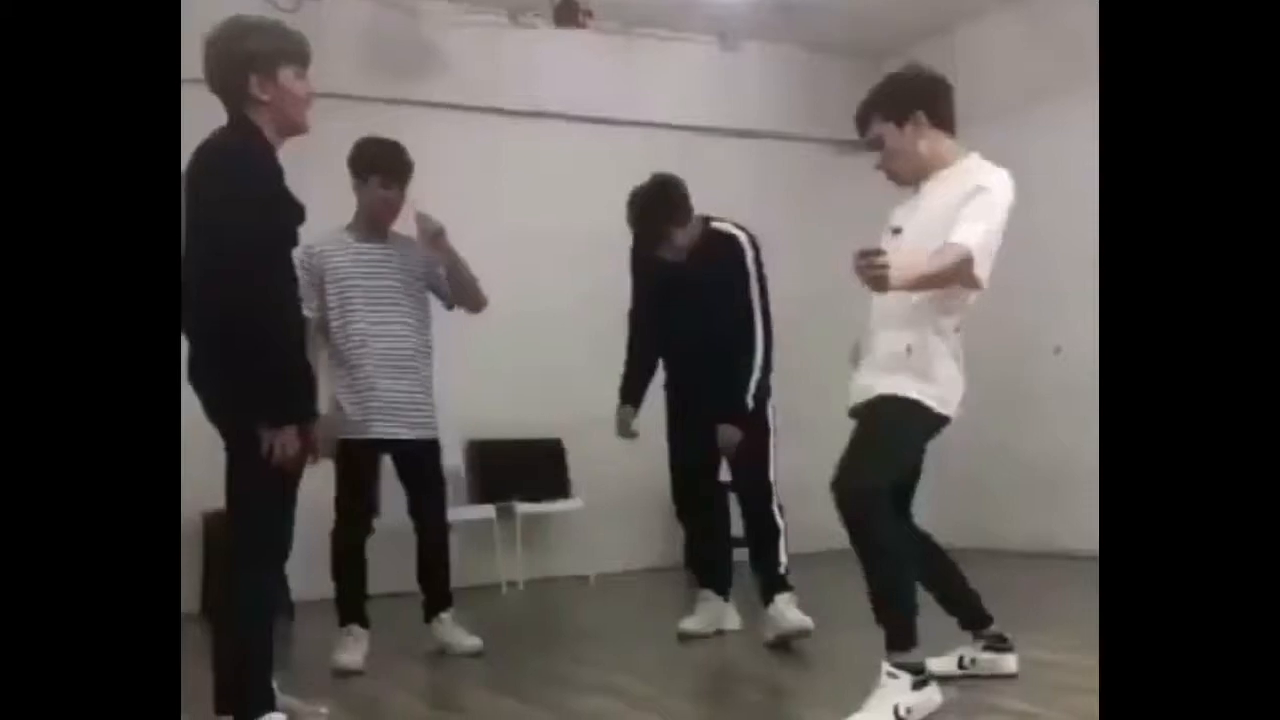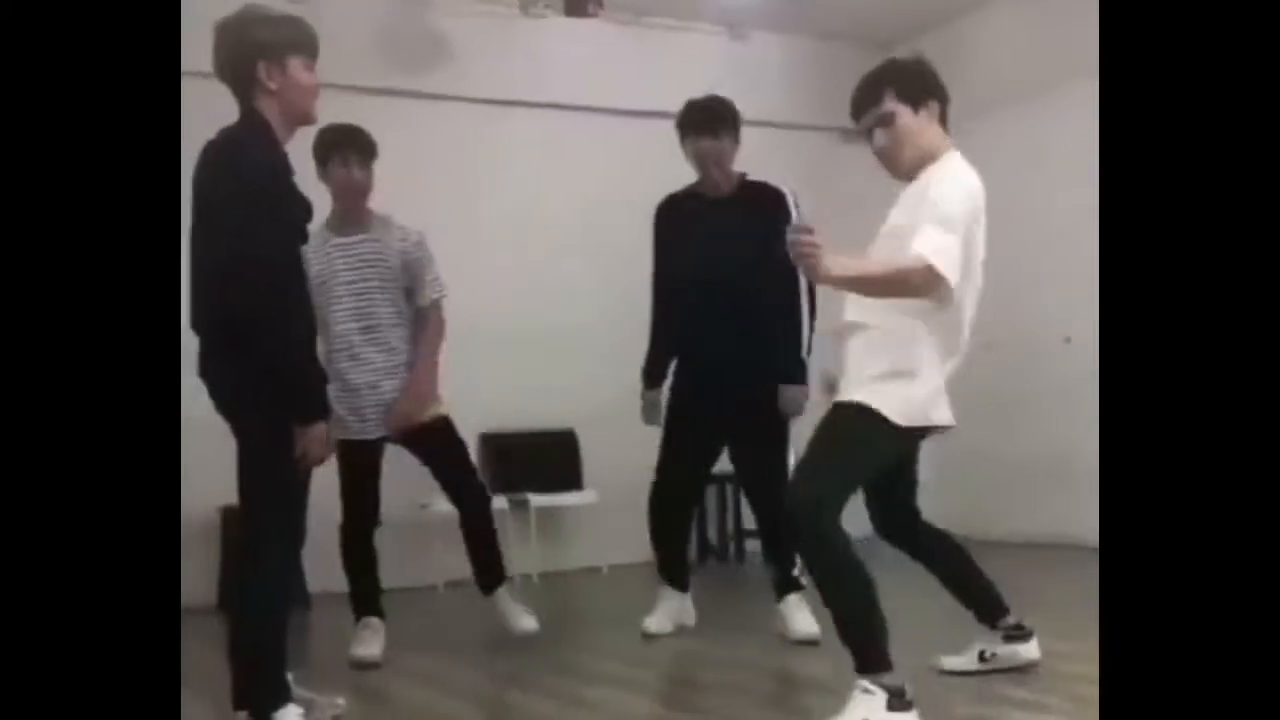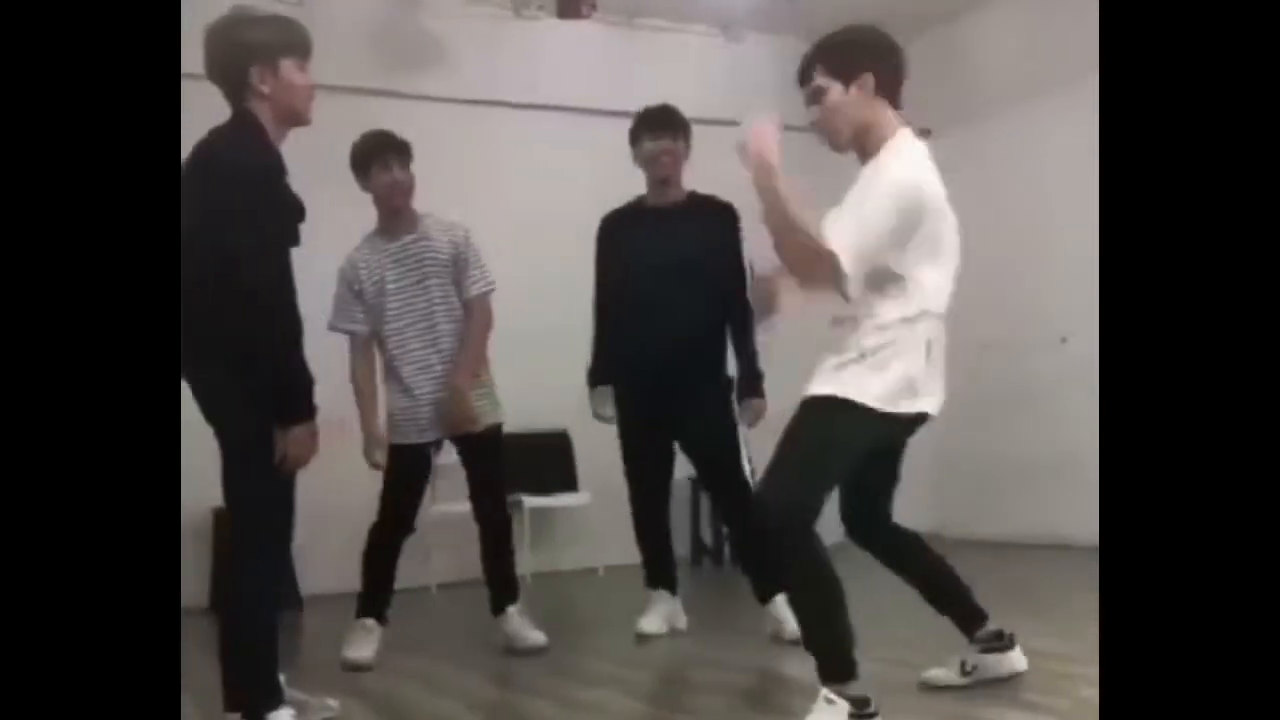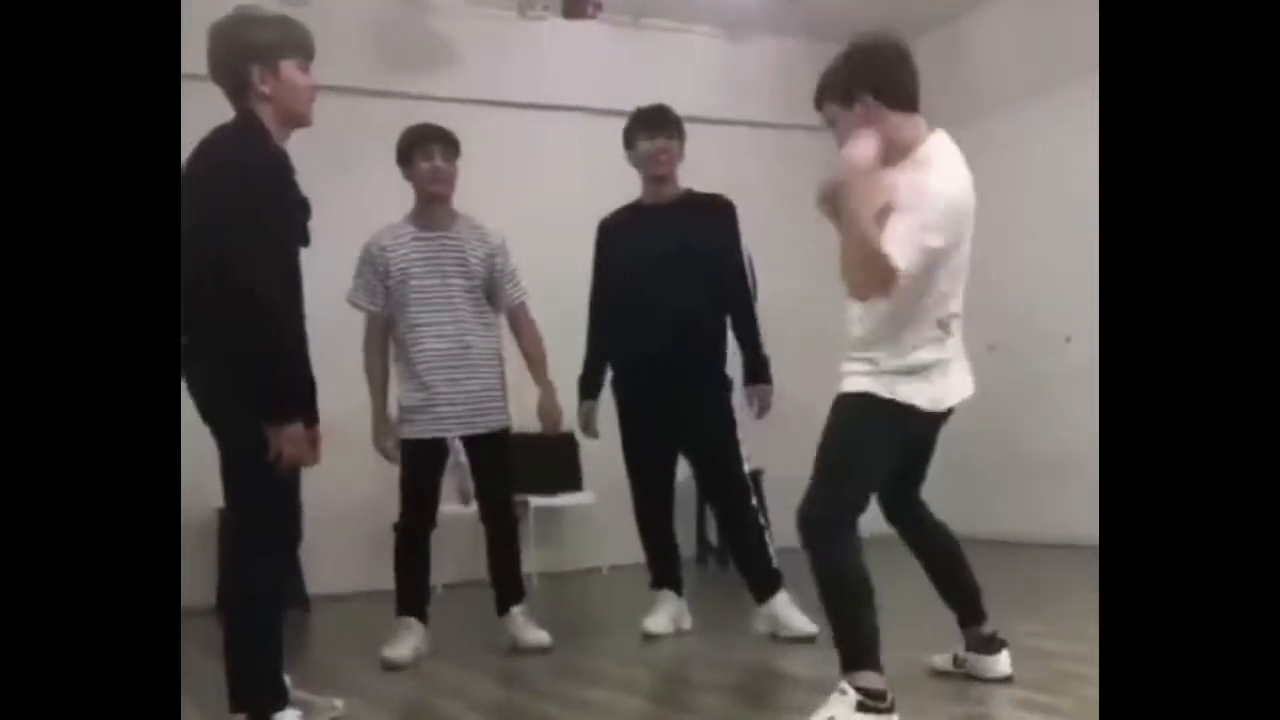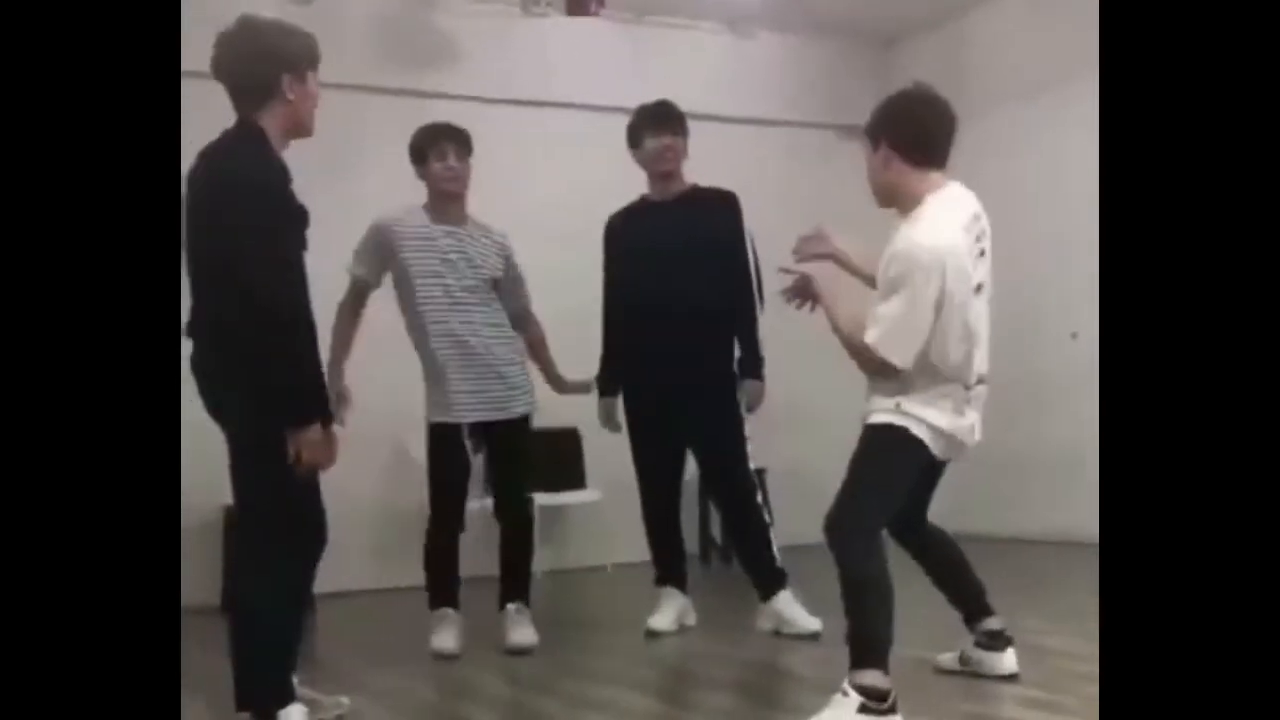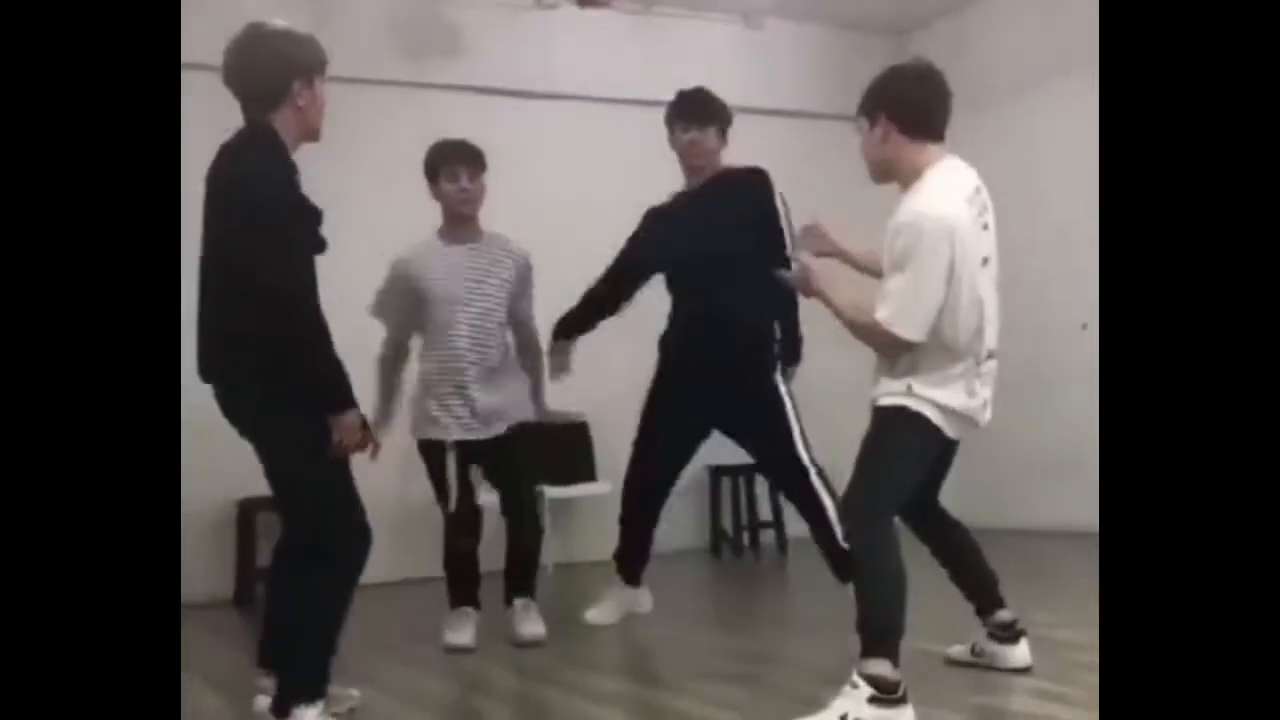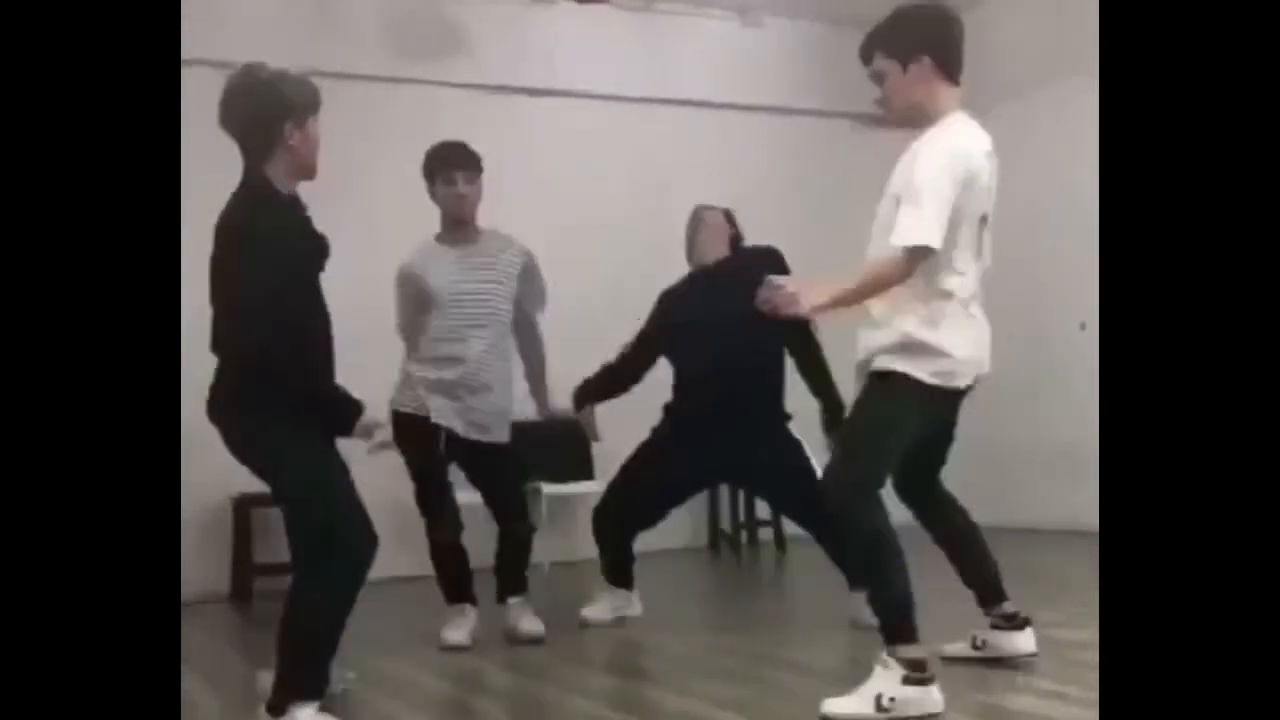
dt=0.5s
person 1, frame 1
left shoulder: (231, 162)
right shoulder: (241, 165)
right elbow: (250, 293)
left wrist: (295, 402)
right wrist: (281, 408)
left hip: (249, 381)
right hip: (253, 386)
left knee: (259, 542)
right knee: (259, 544)
person 1, frame 2
left shoulder: (240, 157)
right shoulder: (251, 160)
right elbow: (270, 293)
left wrist: (305, 398)
right wrist: (308, 406)
left hip: (254, 372)
right hip: (263, 379)
left knee: (270, 535)
right knee: (272, 538)
person 1, frame 3
left shoulder: (230, 157)
right shoulder: (243, 161)
right elbow: (259, 295)
left wrist: (290, 399)
right wrist: (292, 407)
left hip: (236, 373)
right hip: (246, 380)
left knee: (261, 536)
right knee: (260, 538)
person 1, frame 4
left shoulder: (235, 158)
right shoulder: (248, 161)
right elbow: (262, 295)
left wrist: (291, 403)
right wrist: (286, 408)
left hip: (237, 375)
right hip: (244, 381)
left knee: (265, 536)
right knee: (264, 540)
person 1, frame 5
left shoulder: (234, 165)
right shoulder: (248, 171)
right elbow: (274, 302)
left wrist: (308, 404)
right wrist: (306, 412)
left hip: (248, 379)
right hip: (257, 385)
left knee: (286, 534)
right knee: (281, 537)
person 1, frame 6
left shoulder: (245, 165)
right shoulder: (261, 172)
right elbow: (288, 300)
left wrist: (334, 398)
right wrist: (337, 402)
left hip: (263, 377)
right hip: (271, 381)
left knee: (310, 530)
right knee: (340, 535)
person 1, frame 7
left shoulder: (260, 212)
right shoulder: (265, 221)
right elbow: (276, 341)
left wrist: (336, 409)
right wrist: (347, 414)
left hip: (274, 408)
right hip: (271, 414)
left knee: (329, 536)
right knee: (344, 542)
person 2, frame 1
left shoulder: (985, 182)
right shoulder: (915, 201)
left elbow: (966, 265)
left wrist: (902, 277)
left hip: (917, 381)
right hip: (884, 381)
left knee: (857, 492)
right knee: (892, 518)
right ankle: (989, 640)
person 2, frame 2
left shoulder: (954, 183)
right shoulder: (925, 192)
left elbow: (927, 275)
left wrist: (835, 271)
left hip: (894, 390)
right hip: (885, 387)
left knee: (807, 508)
right knee: (898, 520)
right ankle: (1009, 630)
person 2, frame 3
left shoulder: (900, 173)
right shoulder: (886, 170)
left elbow: (816, 267)
left wrist: (766, 172)
left hip: (877, 382)
right hip: (868, 380)
left knee: (779, 510)
right knee: (870, 524)
right ankle: (990, 641)
person 2, frame 4
left shoulder: (938, 185)
right shoulder: (921, 157)
left elbow: (866, 277)
right elbow: (876, 250)
left wrist: (860, 179)
right wrist: (847, 198)
left hip: (891, 381)
right hip: (915, 379)
left knee: (825, 521)
right knee: (903, 506)
right ankle: (983, 642)
person 2, frame 5
left shoulder: (923, 243)
right shoulder: (962, 206)
left elbow: (879, 359)
left wrist: (824, 299)
right wrist: (841, 259)
left hip: (916, 412)
right hip: (948, 403)
left knee: (851, 529)
right knee: (906, 521)
right ankle: (992, 640)
person 2, frame 6
left shoulder: (923, 214)
right shoulder: (960, 182)
left elbow: (892, 335)
left wrist: (823, 290)
right wrist: (840, 252)
left hip: (925, 392)
right hip: (953, 385)
left knee: (864, 514)
right knee: (918, 505)
right ankle: (1003, 631)
person 2, frame 7
left shoulder: (942, 150)
right shoulder: (963, 141)
left elbow: (910, 257)
left wrist: (814, 301)
left hip: (920, 353)
right hip: (942, 351)
left knee: (847, 490)
right knee: (919, 486)
right ankle: (1006, 622)
person 3, frame 1
left shoulder: (418, 254)
right shoulder: (319, 256)
left elbow: (475, 303)
left wrist: (444, 246)
left hip: (416, 415)
right hip: (354, 415)
left knee: (432, 519)
right knee: (352, 523)
left ankle: (439, 614)
right ankle: (353, 627)
person 3, frame 2
left shoulder: (406, 241)
right shoulder: (307, 255)
left elbow: (433, 321)
left wrist: (415, 390)
left hip: (414, 400)
right hip: (351, 410)
left knee: (471, 493)
right knee: (358, 519)
left ankle: (498, 590)
right ankle: (369, 619)
person 3, frame 3
left shoulder: (453, 238)
right shoulder: (358, 265)
left elbow: (481, 314)
right elbow: (361, 351)
left wrist: (460, 384)
right wrist: (370, 424)
left hip: (472, 402)
right hip: (408, 415)
left knee: (493, 512)
right knee: (392, 520)
left ankle: (508, 610)
right ankle: (369, 621)
person 3, frame 4
left shoulder: (488, 242)
right shoulder: (383, 248)
left elbow: (519, 316)
right elbow: (377, 334)
left wrist: (546, 388)
right wrist: (378, 409)
left hip: (485, 405)
right hip: (419, 410)
left knee: (500, 512)
right knee: (415, 519)
left ankle: (514, 611)
right ankle: (411, 622)
person 3, frame 5
left shoulder: (493, 243)
right shoulder: (391, 232)
left elbow: (521, 315)
right elbow: (355, 297)
left wrist: (554, 377)
right wrist: (335, 371)
left hip: (506, 395)
right hip: (446, 399)
left knee: (515, 507)
right knee: (446, 511)
left ankle: (516, 606)
right ankle: (446, 612)
person 3, frame 6
left shoulder: (513, 258)
right shoulder: (412, 263)
right elbow: (397, 342)
left wrist: (537, 400)
right wrist: (381, 415)
left hip: (503, 412)
right hip: (444, 413)
left knee: (526, 514)
right knee: (461, 523)
left ankle: (523, 603)
right ankle: (462, 610)
person 3, frame 7
left shoulder: (517, 257)
right shoulder: (417, 266)
left elbow: (528, 333)
right elbow: (415, 343)
left wrist: (545, 403)
right wrist: (403, 402)
left hip: (488, 415)
right hip: (425, 409)
left knee: (516, 517)
right knee: (442, 519)
left ankle: (515, 602)
right ankle: (461, 607)
person 4, frame 1
left shoulder: (735, 246)
right shoulder: (646, 253)
left elbow: (758, 335)
right elbow: (644, 327)
left wrist: (738, 411)
right wrist: (630, 396)
left hip: (741, 390)
right hip: (685, 391)
left knee: (756, 489)
right knee: (693, 494)
left ankle: (779, 600)
right ankle: (715, 597)
person 4, frame 2
left shoulder: (770, 205)
right shoulder: (672, 213)
left elbow: (796, 292)
right elbow: (665, 301)
left wrist: (795, 371)
right wrist: (653, 376)
left hip: (759, 376)
right hip: (696, 378)
left knee: (772, 489)
right knee: (671, 489)
left ankle: (790, 596)
right ankle: (674, 593)
person 4, frame 3
left shoulder: (717, 218)
right shoulder: (617, 227)
left elbow: (737, 305)
right elbow: (607, 311)
left wrist: (751, 380)
right wrist: (601, 378)
left hip: (704, 383)
right hip: (639, 386)
left knee: (733, 489)
right knee: (647, 496)
left ankle: (774, 596)
right ankle: (663, 595)
person 4, frame 4
left shoulder: (715, 213)
right shoulder: (615, 229)
left elbow: (738, 297)
right elbow: (602, 313)
left wrist: (757, 367)
right wrist: (589, 386)
left hip: (702, 379)
right hip: (638, 384)
left knee: (729, 487)
right knee: (651, 494)
left ankle: (771, 597)
right ankle: (669, 595)
person 4, frame 5
left shoulder: (720, 208)
right shoulder: (622, 226)
left elbow: (743, 292)
right elbow: (614, 311)
left wrist: (751, 365)
right wrist: (608, 384)
left hip: (710, 376)
right hip: (647, 383)
left knee: (735, 485)
right knee: (658, 491)
left ankle: (774, 594)
right ankle: (673, 593)
person 4, frame 6
left shoulder: (753, 187)
right shoulder: (661, 220)
left elbow: (782, 270)
right elbow: (616, 284)
left wrist: (788, 348)
right wrist: (566, 331)
left hip: (749, 371)
right hip: (684, 376)
left knee: (800, 477)
right knee: (643, 484)
left ankle: (858, 579)
right ankle: (628, 586)
person 4, frame 7
left shoulder: (765, 267)
right shoulder: (676, 300)
left elbow: (803, 344)
left wrist: (832, 408)
left hip: (760, 430)
right hip: (688, 433)
left knee: (828, 514)
right knee: (611, 514)
right ankle: (620, 592)
